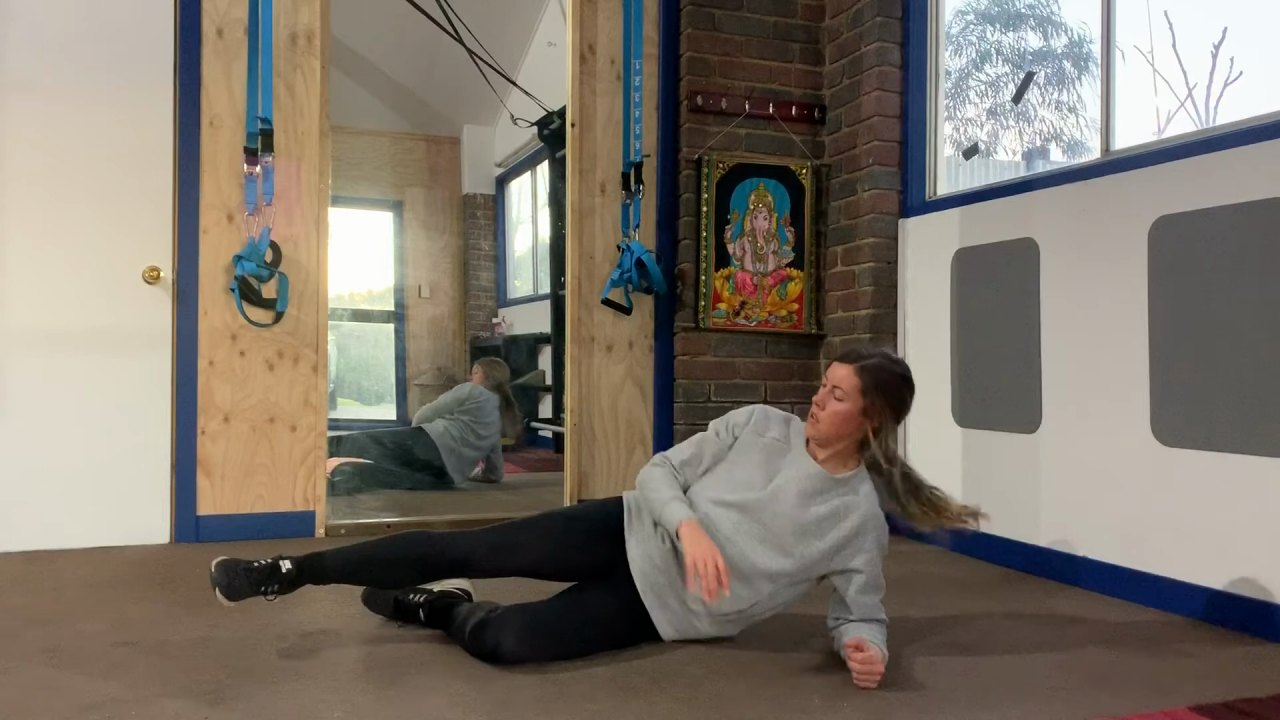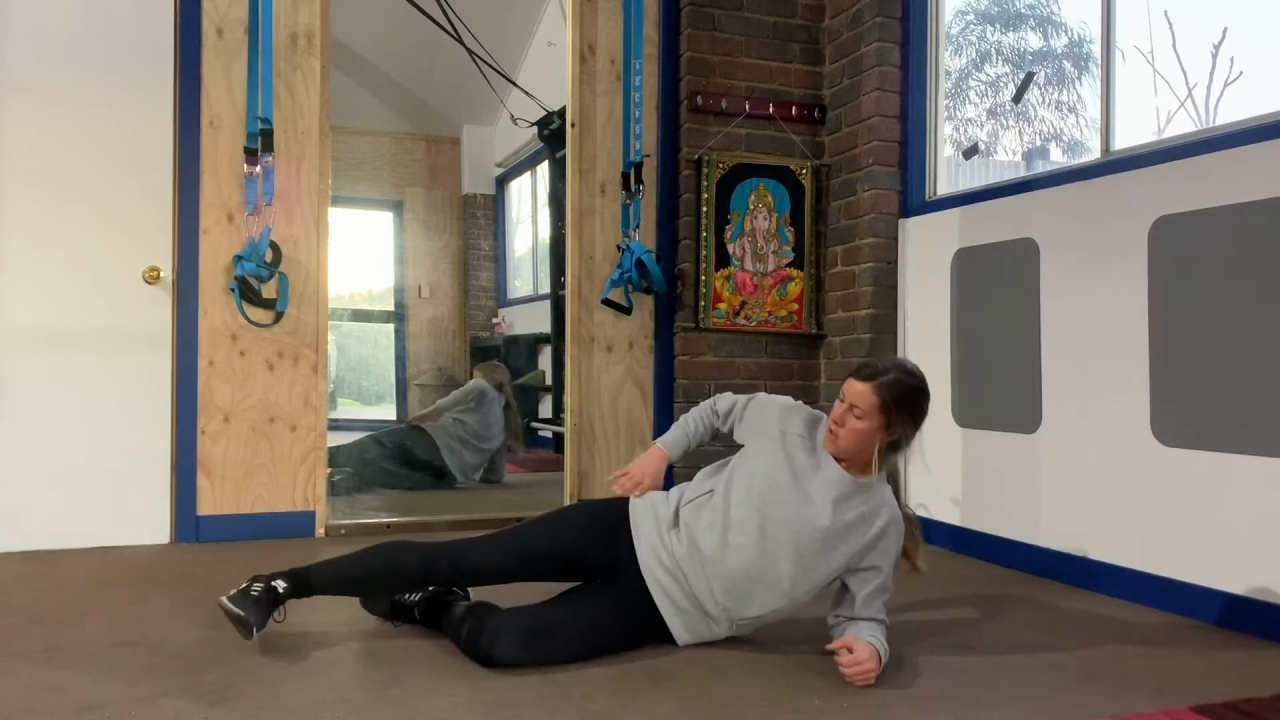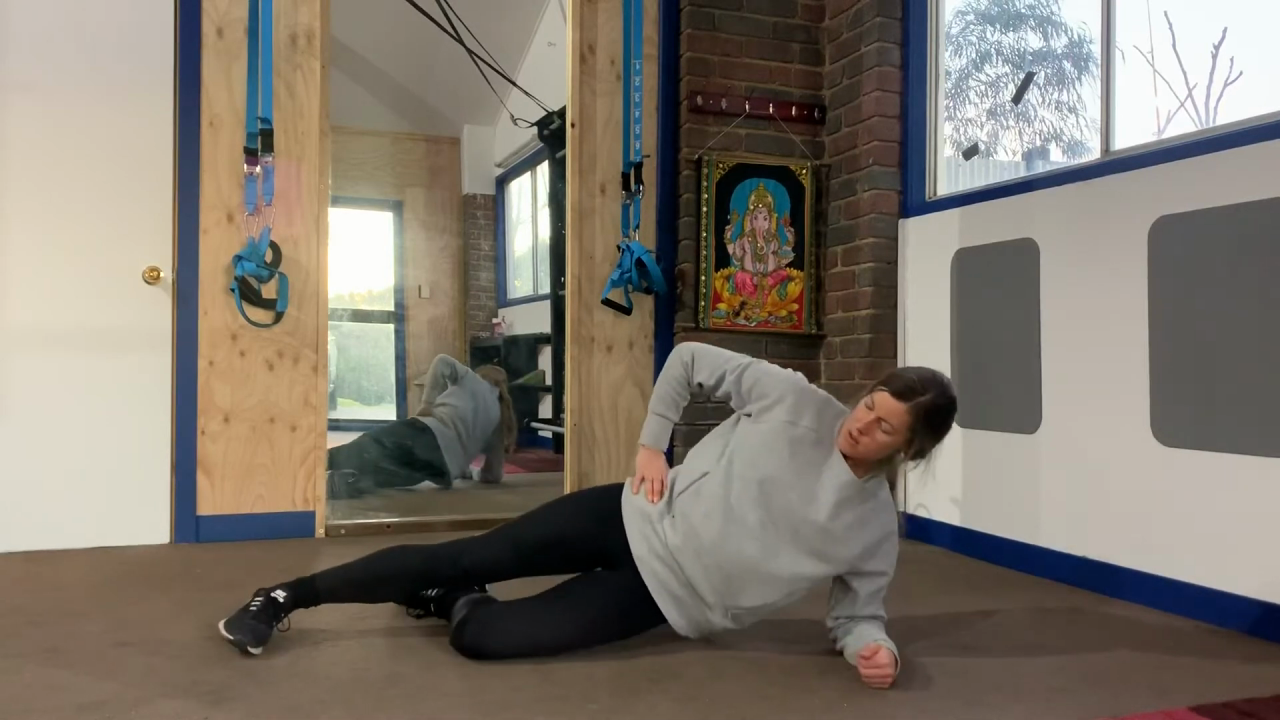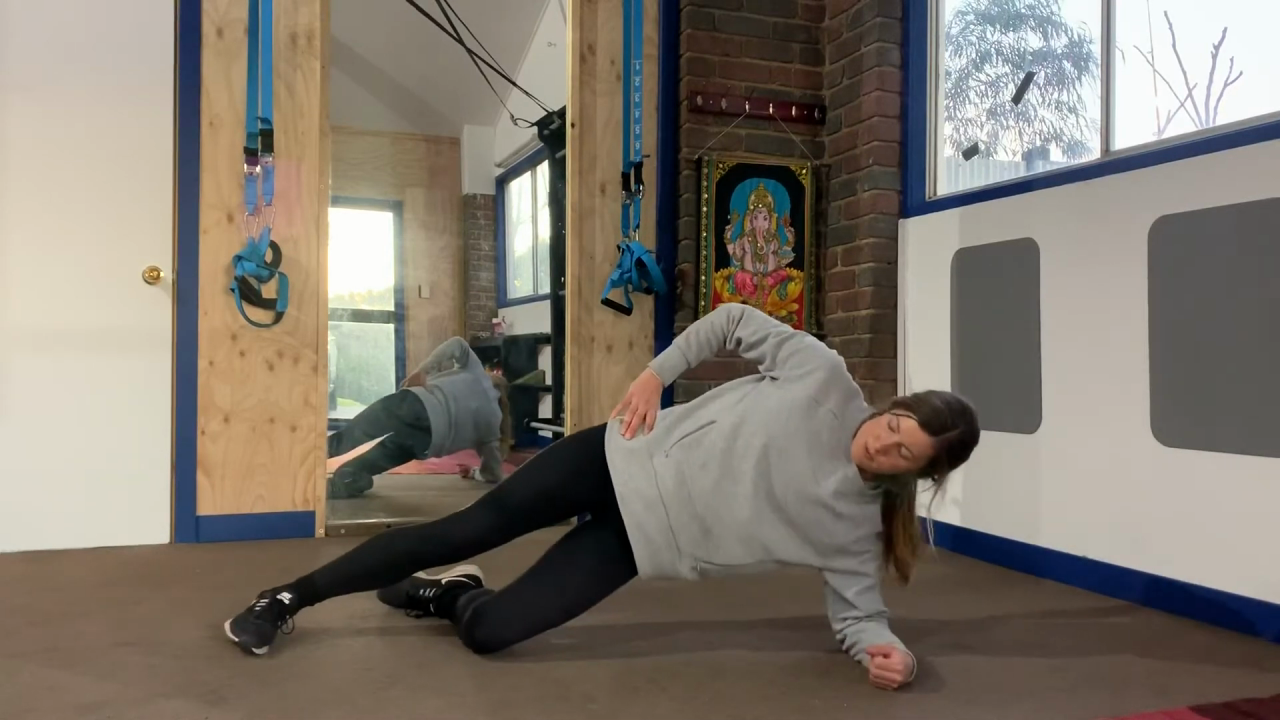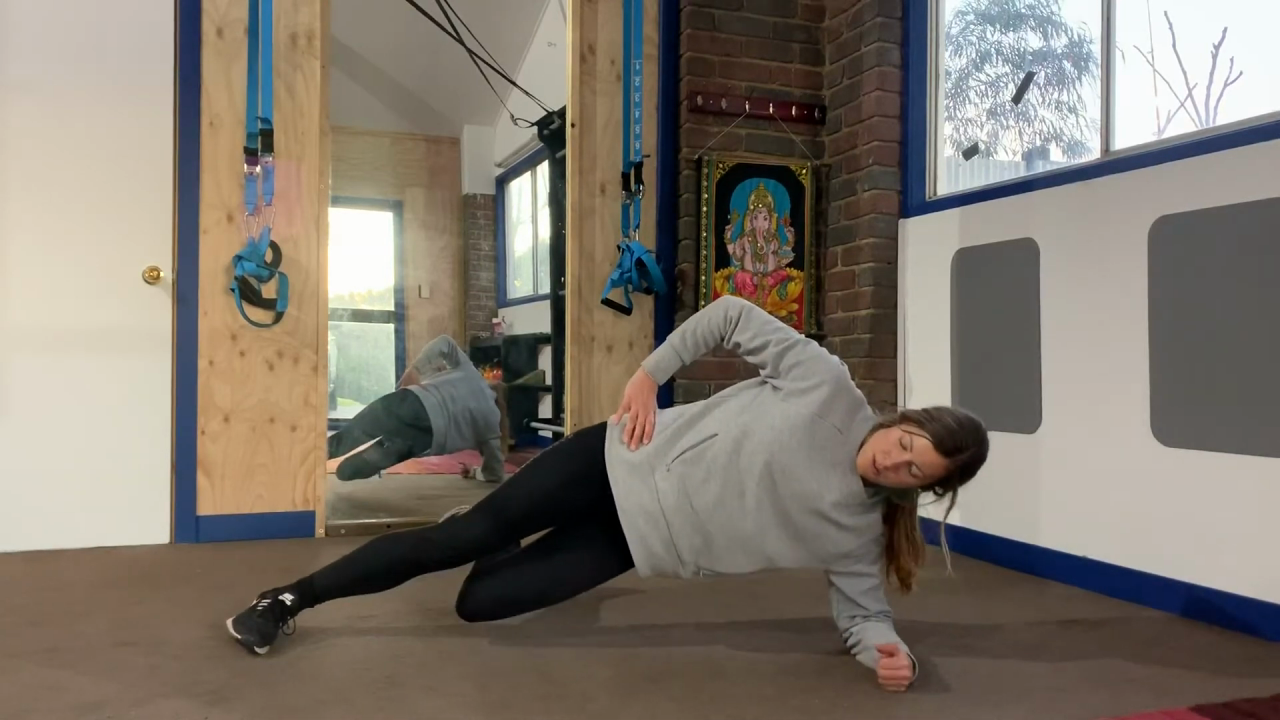
dt=1s
person 1, frame 1
left shoulder: (861, 518)
right shoulder: (759, 426)
left elbow: (859, 612)
right elbow: (659, 472)
left wrist: (867, 648)
right wrist: (689, 529)
left hip: (661, 607)
right hip: (634, 533)
left knee: (510, 639)
right knee: (467, 549)
left ankle: (441, 608)
right ankle: (290, 571)
person 1, frame 2
left shoulder: (877, 522)
right shoulder: (791, 422)
left elbow: (861, 611)
right elbow: (720, 409)
left wrist: (867, 647)
right wrist: (660, 450)
left hip: (668, 610)
right hip: (641, 532)
left knee: (505, 642)
right knee: (464, 557)
left ankle: (435, 608)
right ankle: (284, 583)
person 1, frame 3
left shoulder: (874, 525)
right shoulder: (797, 400)
left elbow: (857, 612)
right elbow: (688, 360)
left wrist: (875, 648)
right wrist: (651, 445)
left hip: (662, 595)
right hip: (635, 520)
left knee: (484, 636)
right knee: (466, 556)
left ankle: (452, 604)
right ankle: (286, 595)
person 1, frame 4
left shoulder: (855, 523)
right shoulder: (824, 375)
left elbow: (857, 609)
right elbow: (733, 320)
left wrist: (890, 650)
right wrist: (655, 372)
left hip: (641, 536)
right hip: (624, 460)
left knee: (491, 630)
right knee: (468, 529)
left ankle: (451, 595)
right ankle: (288, 597)
person 1, frame 5
left shoulder: (857, 530)
right shoulder: (828, 387)
left elbow: (861, 608)
right elbow: (732, 315)
left wrist: (889, 651)
right wrist: (649, 373)
left hip: (640, 537)
right hip: (623, 463)
left knee: (478, 603)
right knee: (465, 537)
left ankle: (499, 547)
right ankle: (289, 597)
person 2, frame 1
left shoulder: (471, 390)
right shoulder: (500, 421)
left elbow: (426, 414)
right elbow: (494, 474)
left wrist: (413, 434)
right wrist: (470, 473)
left hip: (430, 441)
right hip: (445, 473)
left knee: (356, 444)
right ankle: (351, 476)
person 2, frame 2
left shoulder: (485, 391)
right shoulder: (504, 427)
left elbow: (478, 388)
right elbow: (495, 475)
left wrist: (436, 409)
right wrist: (474, 471)
left hip: (429, 439)
right hip: (445, 474)
left knee: (363, 451)
right ankle: (350, 479)
person 2, frame 3
left shoulder: (473, 381)
right shoulder: (499, 417)
left elbow: (442, 362)
right elbow: (493, 475)
left wrist: (427, 404)
right wrist: (468, 472)
left hip: (426, 431)
right hip: (441, 466)
left knee: (360, 451)
person 2, frame 4
left shoulder: (476, 373)
right shoulder: (492, 419)
left elbow: (456, 344)
right elbow: (493, 474)
left wrist: (422, 371)
right wrist: (474, 472)
right hip: (423, 435)
left knee: (344, 440)
right ankle: (348, 477)
person 2, frame 5
left shoulder: (469, 372)
right shoulder: (490, 419)
left elbow: (444, 342)
right elbow: (495, 474)
left wrist: (414, 370)
right wrist: (476, 472)
right hip: (422, 431)
left knee: (338, 443)
right knee: (348, 469)
